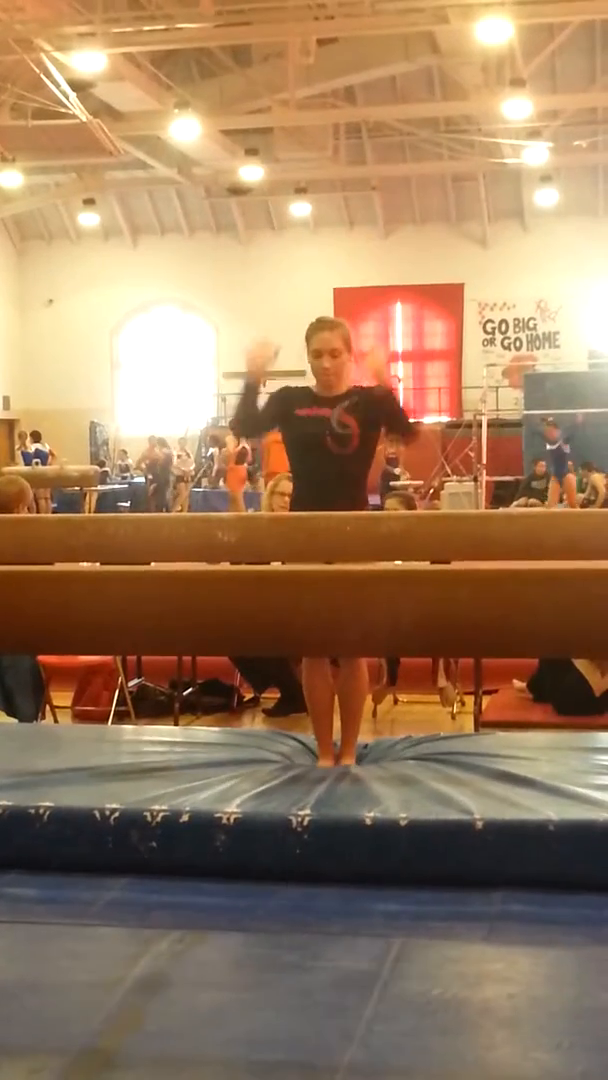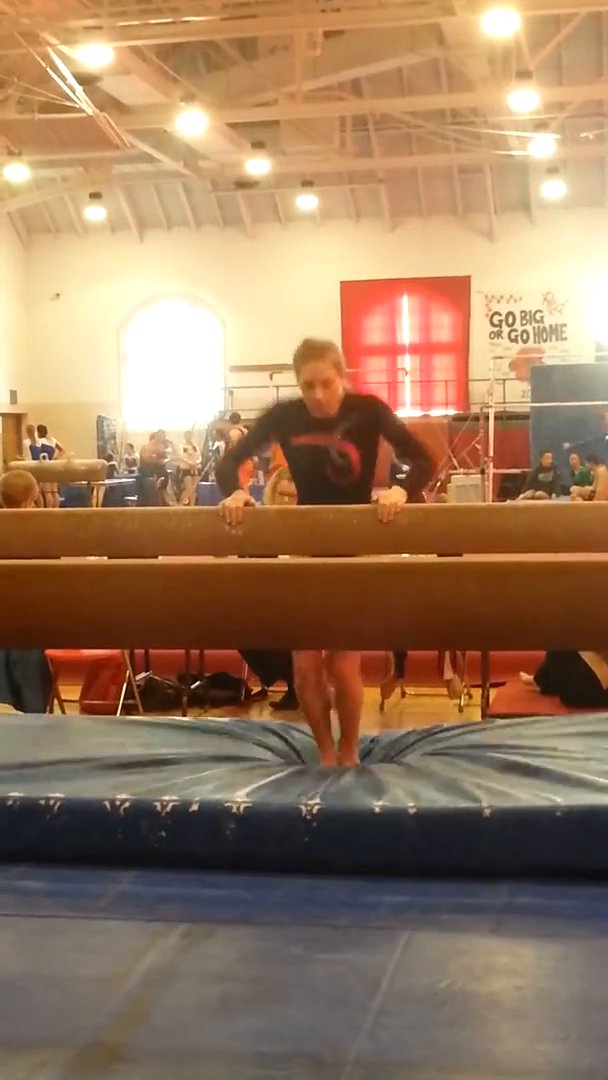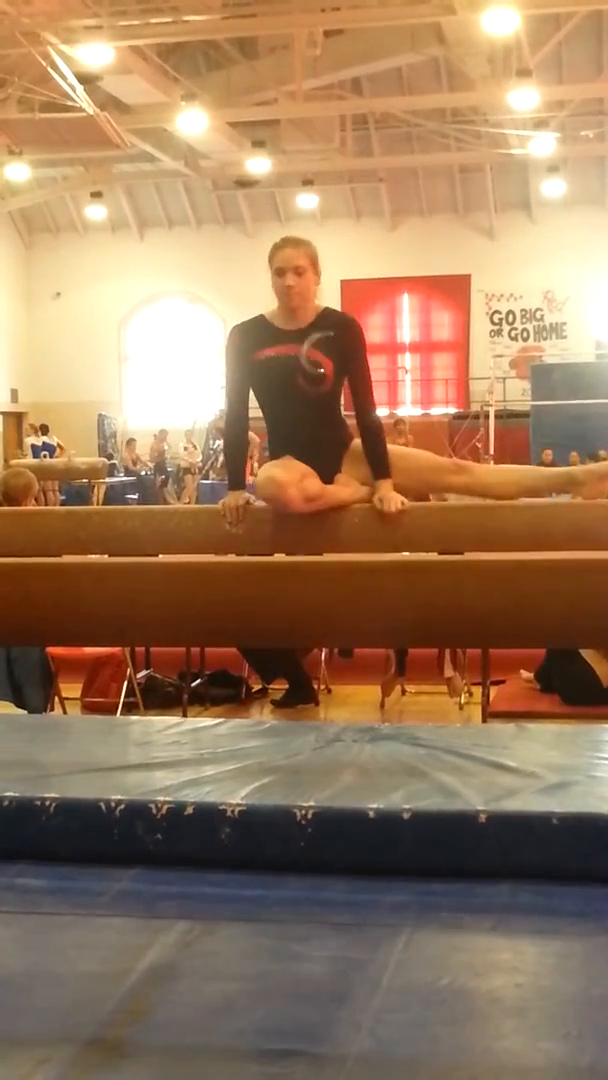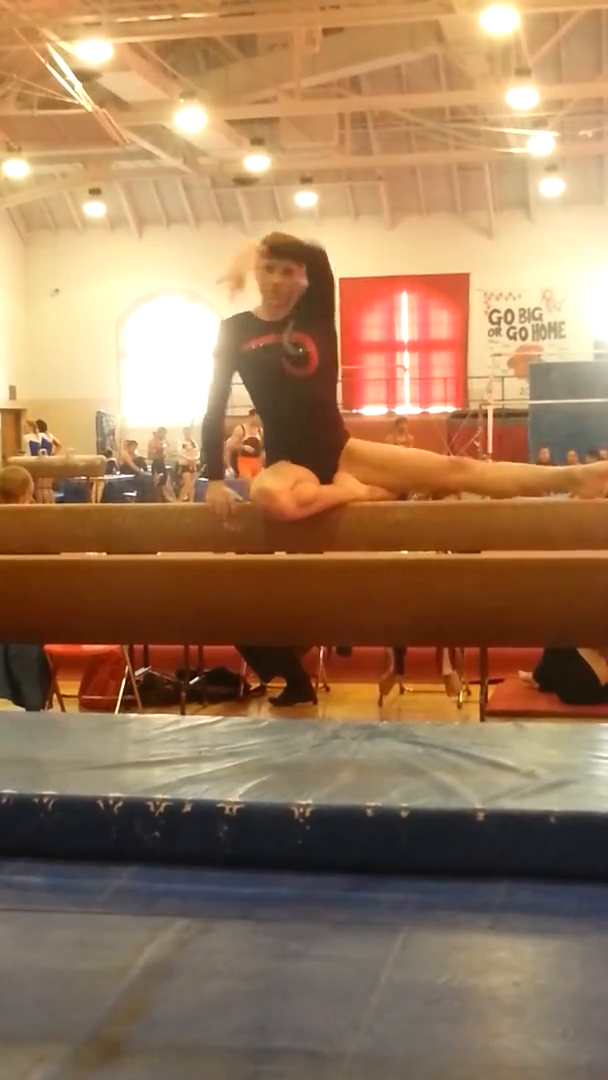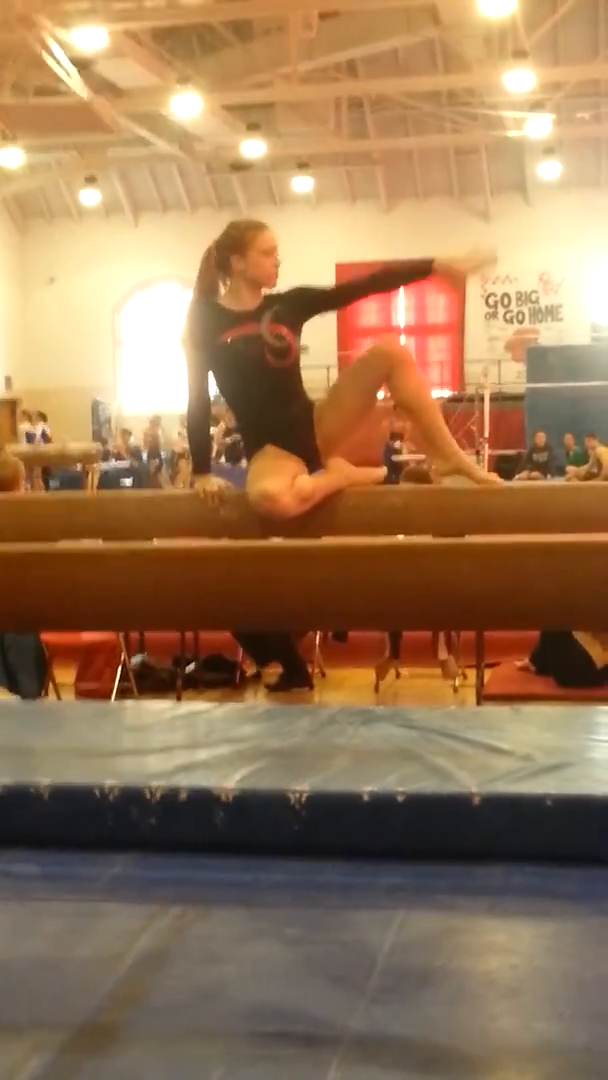
dt=1s
person 1, frame 1
left shoulder: (369, 397)
right shoulder: (290, 399)
left elbow: (408, 434)
right elbow: (243, 427)
left wrist: (383, 392)
right wrist: (254, 379)
right knee: (312, 648)
left ankle: (349, 752)
right ankle: (325, 752)
person 1, frame 2
left shoulder: (366, 410)
right shoulder: (283, 416)
left elbow: (422, 463)
right elbow: (229, 461)
left wrist: (401, 493)
right wrist: (234, 495)
left knee: (343, 666)
right knee: (305, 668)
left ankle: (349, 753)
right ankle: (327, 752)
person 1, frame 3
left shoulder: (342, 328)
right shoulder: (246, 337)
left elbow: (366, 410)
right elbow: (235, 415)
left wrist: (385, 480)
right wrist: (235, 487)
left hip: (343, 451)
right hip: (291, 460)
left knee: (456, 471)
right knee: (274, 486)
left ankle: (575, 478)
right ankle: (358, 492)
person 1, frame 4
left shoulder: (315, 311)
right shoulder: (236, 332)
left elbow: (317, 256)
right elbow: (216, 409)
left wrist: (259, 251)
right wrist: (216, 481)
left hip: (339, 450)
right hip: (289, 462)
left knee: (453, 470)
right knee: (270, 498)
right ankle: (348, 493)
person 1, frame 5
left shoulder: (287, 305)
right shoulder: (206, 322)
left elbow: (358, 289)
right elbow: (198, 400)
left wrist: (438, 267)
right wrist: (202, 472)
left hip: (315, 426)
right hip: (272, 445)
left knee: (390, 351)
right knee: (272, 497)
left ankle: (452, 456)
right ankle: (344, 474)
